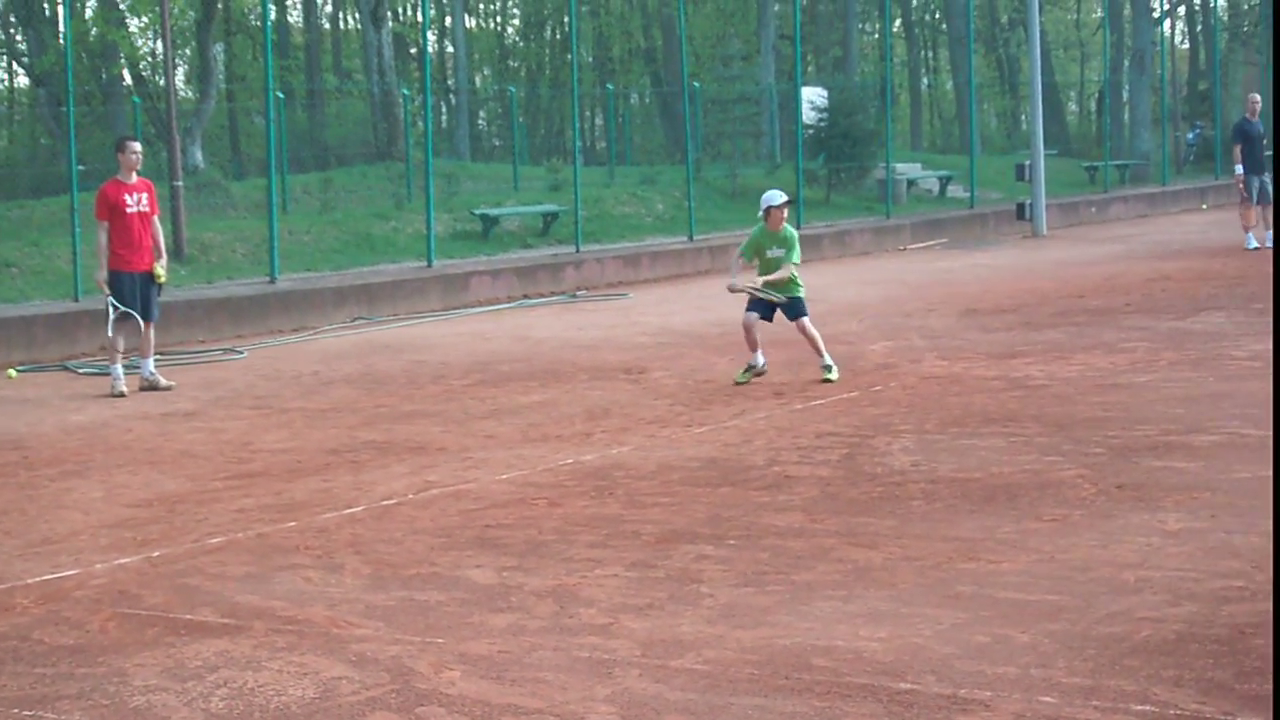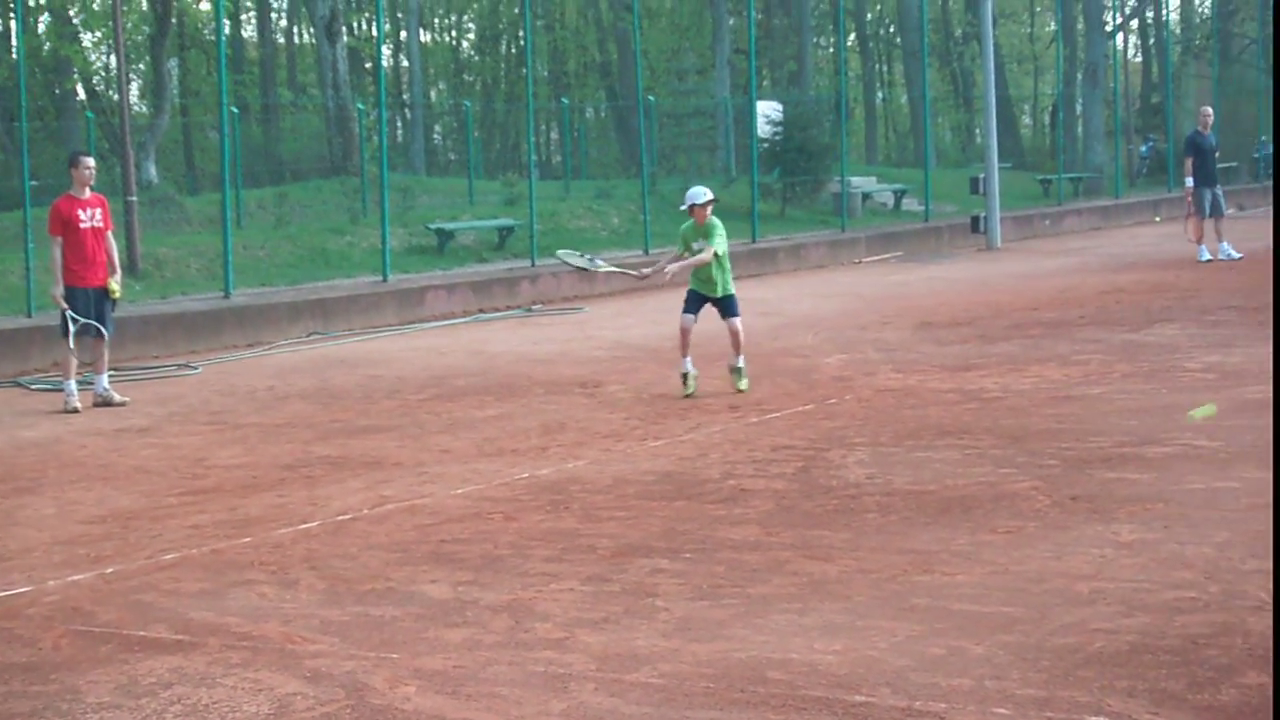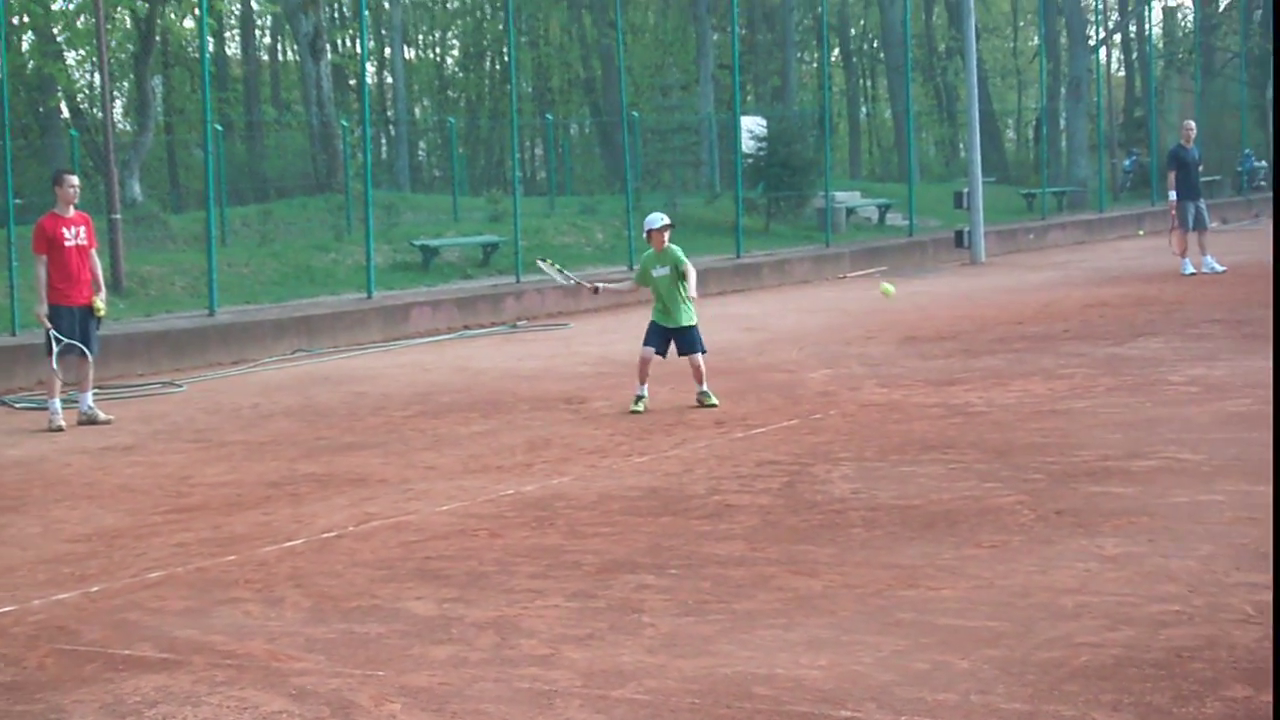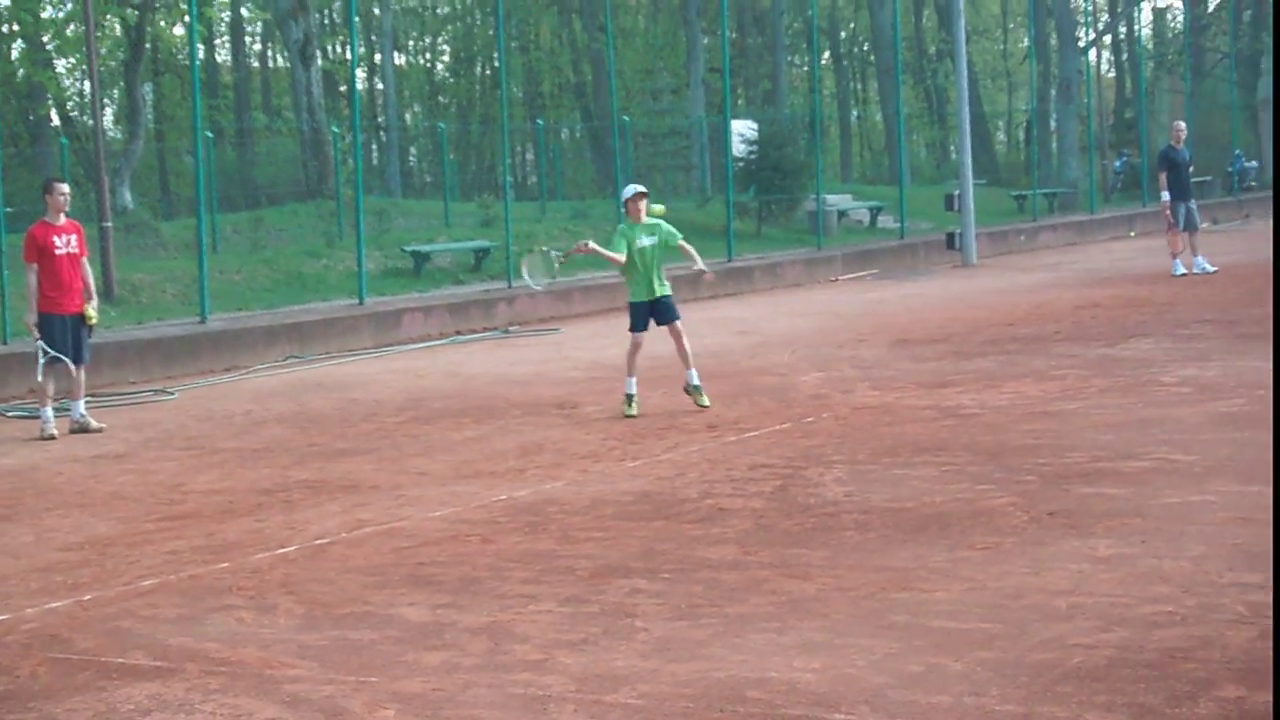
dt=0.2s
person 1, frame 1
left shoulder: (147, 187)
right shoulder: (108, 191)
right elbow: (102, 231)
left wrist: (162, 255)
right wrist: (102, 267)
left hip: (147, 266)
right hip: (121, 269)
left knee: (148, 321)
left ankle: (148, 374)
right ankle: (117, 378)
person 1, frame 2
left shoulder: (101, 202)
right shoulder: (61, 206)
right elbow: (56, 247)
left wrist: (116, 271)
right wrist: (57, 282)
left hip: (101, 282)
right hip: (75, 284)
left knee: (102, 337)
left ankle: (102, 390)
right ankle: (70, 394)
person 1, frame 3
left shoulder: (85, 220)
right shoulder: (45, 224)
right elbow: (41, 265)
left wrist: (101, 289)
right wrist: (41, 301)
left hip: (87, 301)
right hip: (59, 303)
left knee: (87, 356)
left ankle: (87, 408)
right ankle: (54, 411)
person 1, frame 4
left shoulder: (77, 229)
right shoulder: (36, 233)
right elbow: (32, 274)
left wrist: (93, 297)
right wrist: (32, 310)
left hip: (78, 309)
right hip: (51, 312)
left knee: (79, 364)
left ankle: (78, 415)
right ankle: (46, 418)
person 2, frame 1
left shoulder: (791, 235)
right shoulder: (757, 234)
left elbow: (788, 271)
right elbow: (739, 257)
left wrist: (762, 279)
right wrist: (734, 278)
left hip: (790, 288)
right hip: (765, 289)
left knee: (804, 327)
right knee: (748, 322)
left ankle: (827, 364)
right ankle: (757, 363)
person 2, frame 2
left shoulder: (715, 226)
right shoulder: (686, 230)
left elbow: (707, 254)
right elbow: (679, 253)
left wrist: (677, 266)
right wrist: (652, 270)
left hip: (722, 286)
right hip: (698, 286)
left knee: (735, 328)
right knee: (686, 326)
left ankle: (738, 367)
right ankle: (688, 372)
person 2, frame 3
left shoulder: (674, 253)
right shoulder: (647, 259)
left elbow: (690, 269)
right elbow: (634, 285)
left wrist: (691, 289)
right wrist: (605, 287)
left hip: (684, 317)
right hip: (660, 318)
left knee: (696, 362)
right knee: (645, 357)
left ankle: (703, 391)
right ankle: (641, 395)
person 2, frame 4
left shoulder: (659, 226)
right shoulder: (623, 230)
left elbow: (684, 245)
right elbow: (620, 259)
left wrist: (698, 262)
right wrist: (596, 249)
left hip: (661, 290)
right hip: (638, 294)
left knee: (678, 332)
right knee: (637, 341)
left ankle: (693, 383)
right ankle: (630, 394)
person 3, frame 1
left shoulder: (1260, 124)
right shoulder: (1240, 125)
right elbow: (1236, 149)
right wrist: (1239, 170)
left hip: (1262, 171)
right hip: (1248, 172)
left knee: (1267, 204)
right knee: (1248, 205)
left ankle: (1270, 236)
right ankle: (1249, 238)
person 3, frame 2
left shoulder: (1213, 137)
right shoulder: (1192, 138)
right elbow: (1188, 162)
right wrist: (1188, 182)
left hip: (1215, 183)
right hip: (1200, 185)
left knee: (1220, 216)
right knee: (1200, 217)
left ankle: (1224, 249)
right ankle: (1201, 251)
person 3, frame 3
left shoulder: (1196, 151)
right shoulder: (1175, 152)
right elbow: (1171, 176)
right wrist: (1172, 196)
left hip: (1198, 197)
right hip: (1183, 198)
left knee: (1203, 229)
right knee: (1183, 231)
left ankle: (1207, 263)
right ankle: (1185, 264)
person 3, frame 4
left shoulder: (1187, 153)
right shoulder: (1166, 153)
right elbow: (1162, 176)
right wrist: (1165, 196)
left hip: (1188, 198)
right hip: (1175, 199)
left knee: (1193, 231)
right knee: (1174, 231)
left ankle: (1198, 263)
right ankle: (1176, 264)
